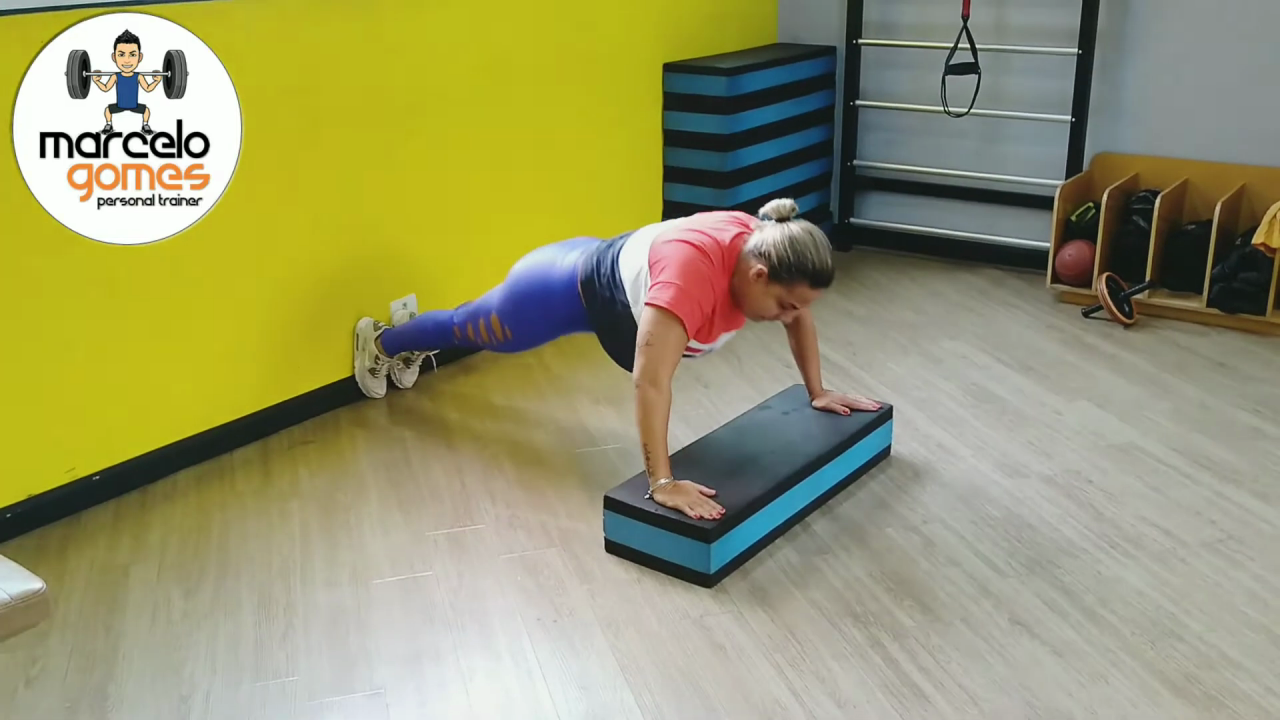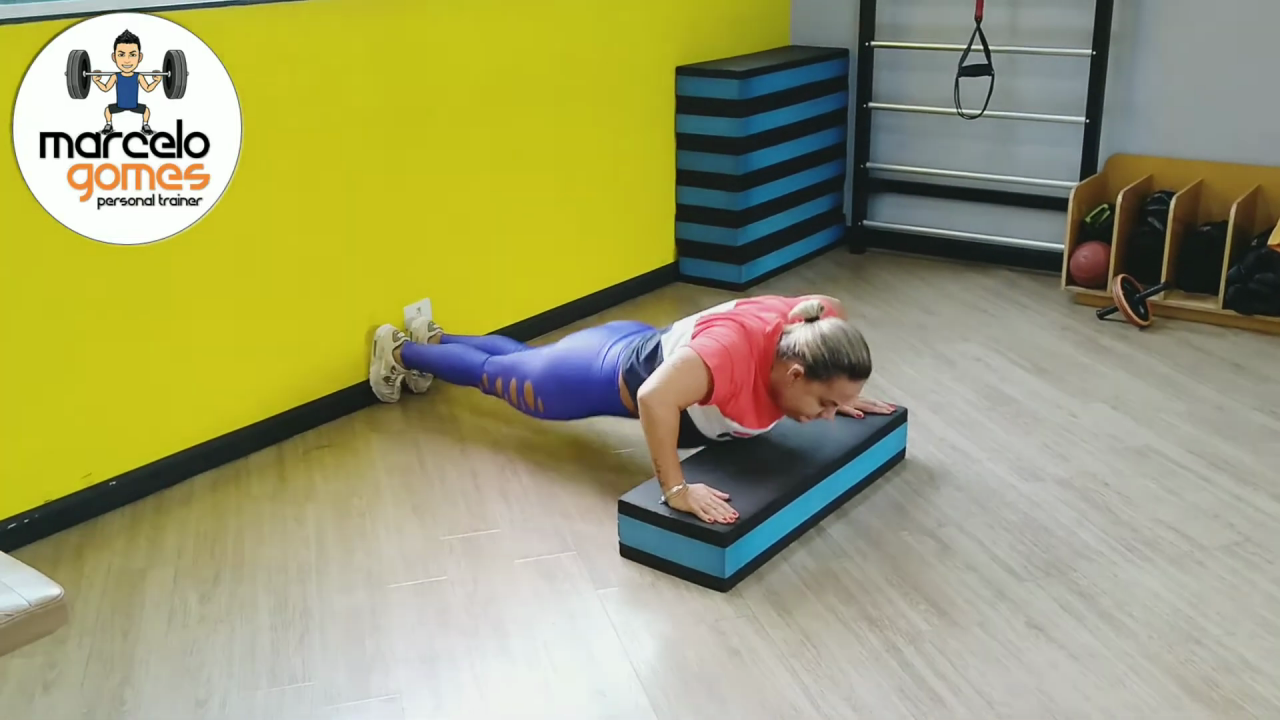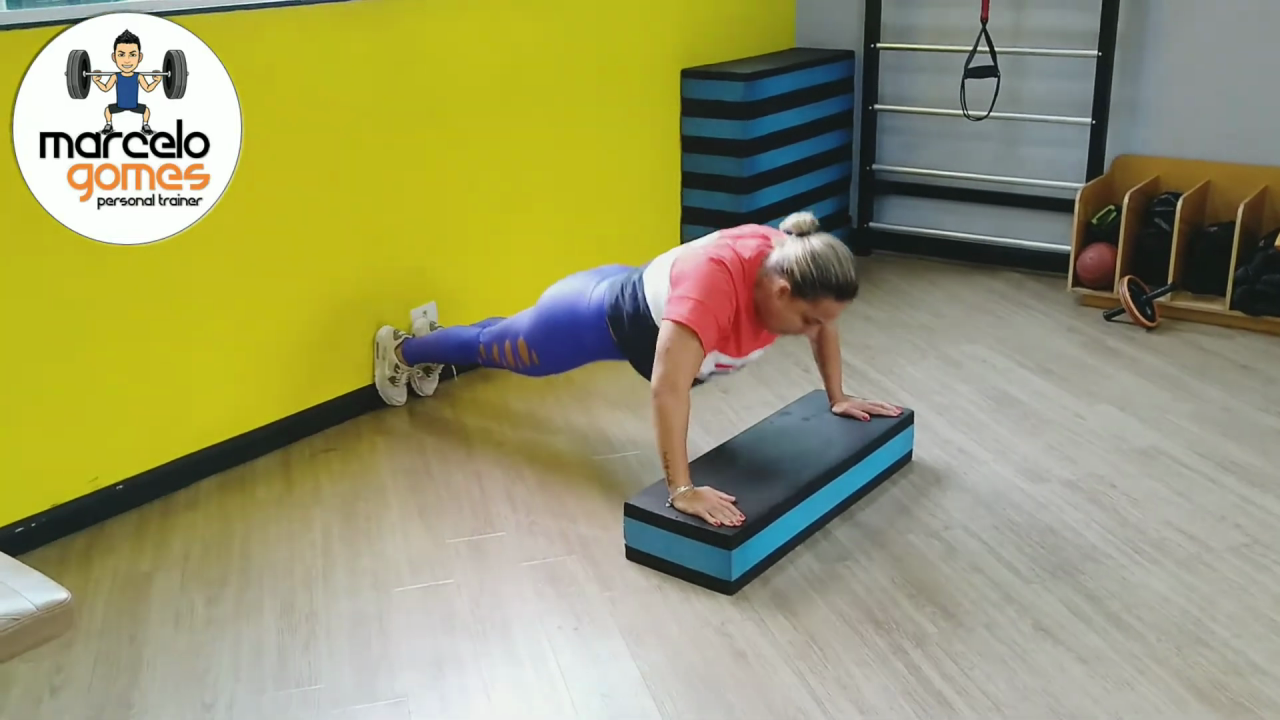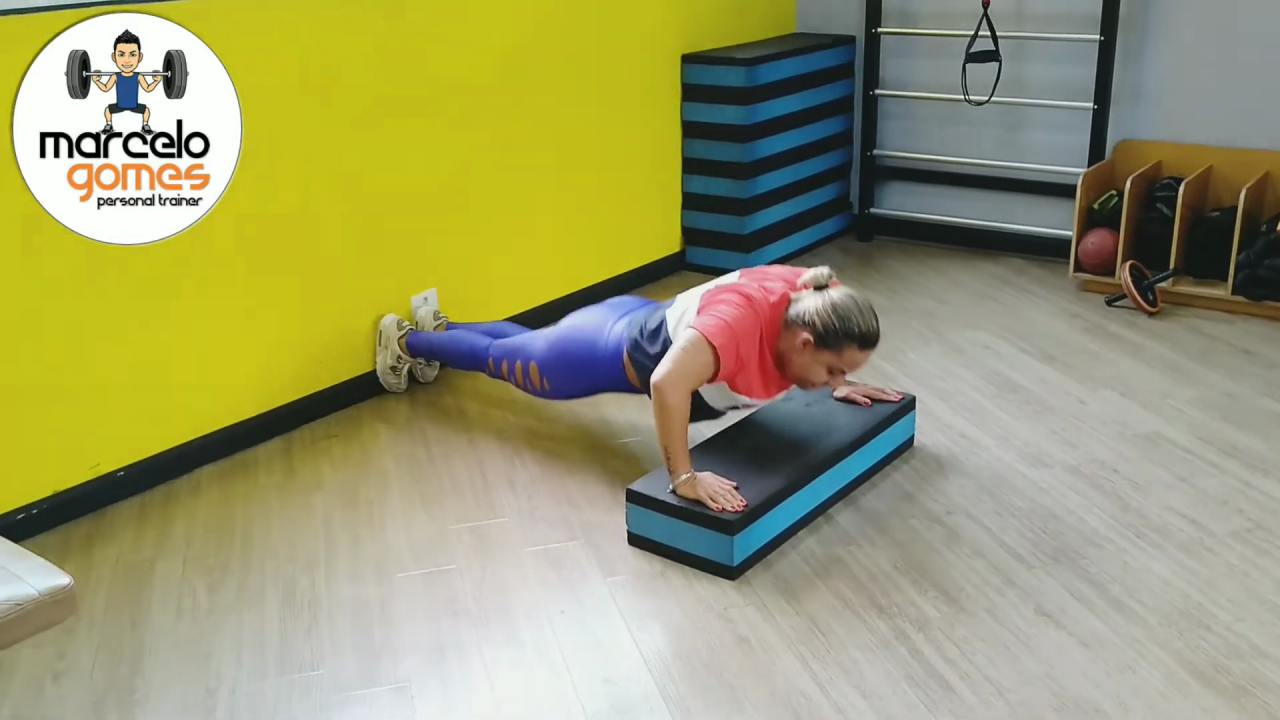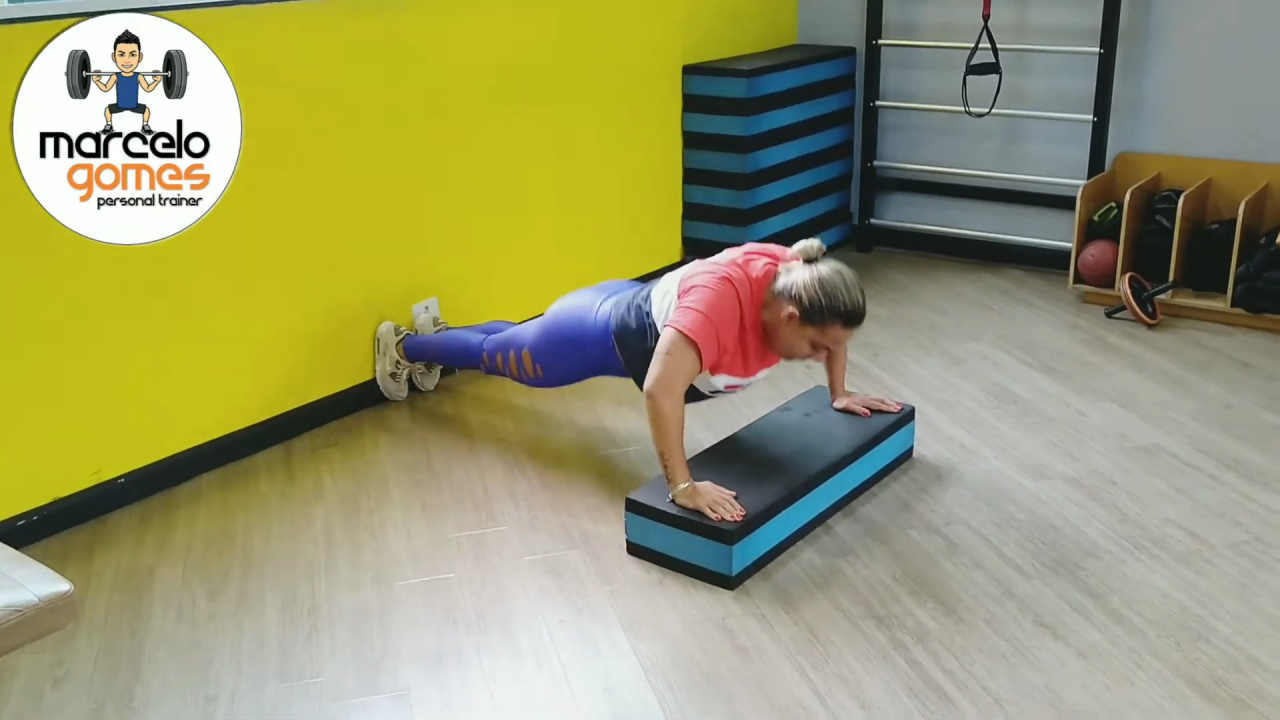
dt=1s
person 1, frame 1
left shoulder: (771, 250)
right shoulder: (694, 268)
left elbow: (801, 319)
right elbow: (650, 380)
left wrist: (817, 391)
right wrist: (663, 483)
left hip: (609, 279)
right hip: (566, 289)
left knee: (476, 329)
right knee: (466, 329)
left ankle: (408, 342)
right ankle: (382, 340)
person 1, frame 2
left shoulder: (805, 331)
right shoulder: (737, 350)
left elbow: (835, 311)
right elbow: (653, 398)
left wrist: (844, 400)
right wrist: (677, 490)
left hip: (641, 349)
right hip: (610, 377)
left knee: (519, 354)
right knee: (492, 374)
left ankle: (434, 337)
right ankle: (400, 352)
person 1, frame 3
left shoulder: (794, 264)
right shoulder: (714, 281)
left elbow: (825, 327)
right elbow: (668, 388)
left wrist: (837, 397)
right wrist: (682, 490)
left hip: (634, 306)
right hip: (593, 319)
left knee: (506, 337)
right knee: (490, 347)
left ankle: (435, 333)
right ankle: (403, 350)
person 1, frame 4
left shoulder: (808, 301)
right shoulder: (742, 319)
right elbow: (666, 384)
left wrist: (843, 386)
right wrist: (685, 478)
left hip: (647, 325)
right hip: (612, 353)
left knee: (520, 341)
right knee: (498, 360)
left ankle: (441, 324)
right ankle: (405, 340)
person 1, frame 5
left shoulder: (798, 281)
right shoulder: (722, 299)
left elbow: (829, 327)
right elbow: (660, 389)
left wrist: (839, 393)
right wrist: (682, 486)
left hip: (638, 309)
right hip: (599, 333)
left knee: (514, 338)
right knee: (494, 355)
left ankle: (437, 329)
right ankle: (403, 345)
